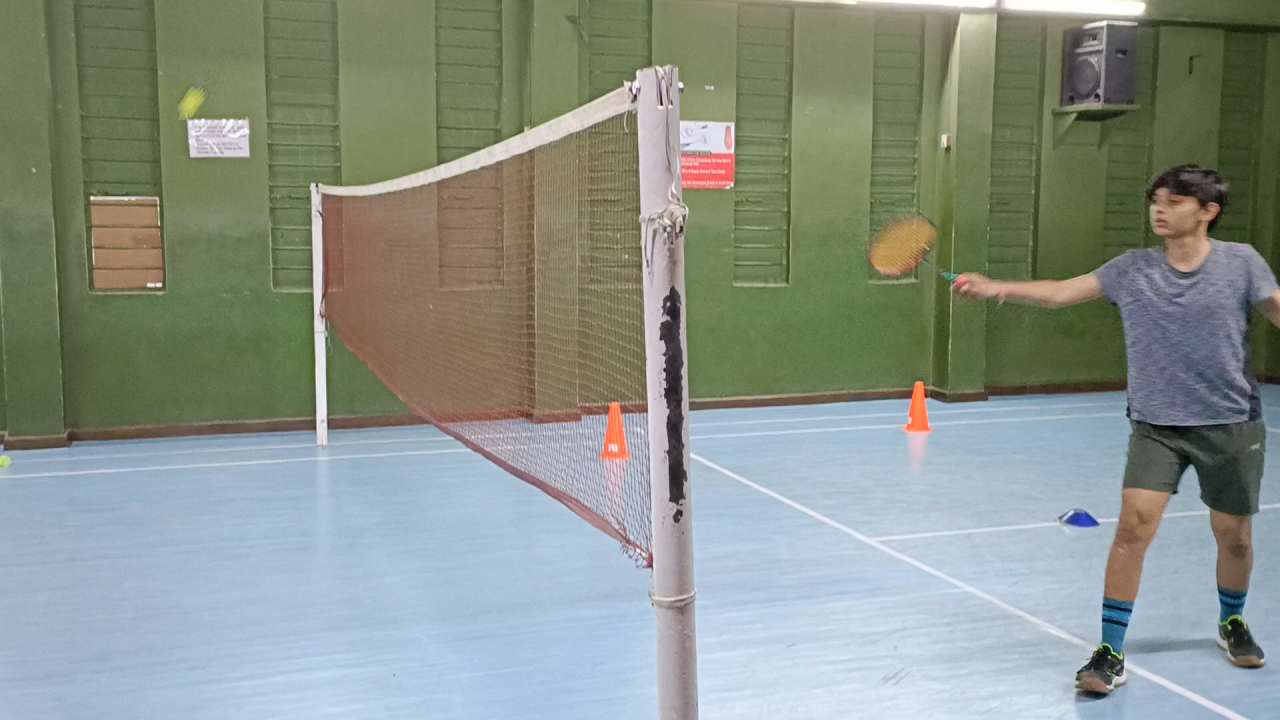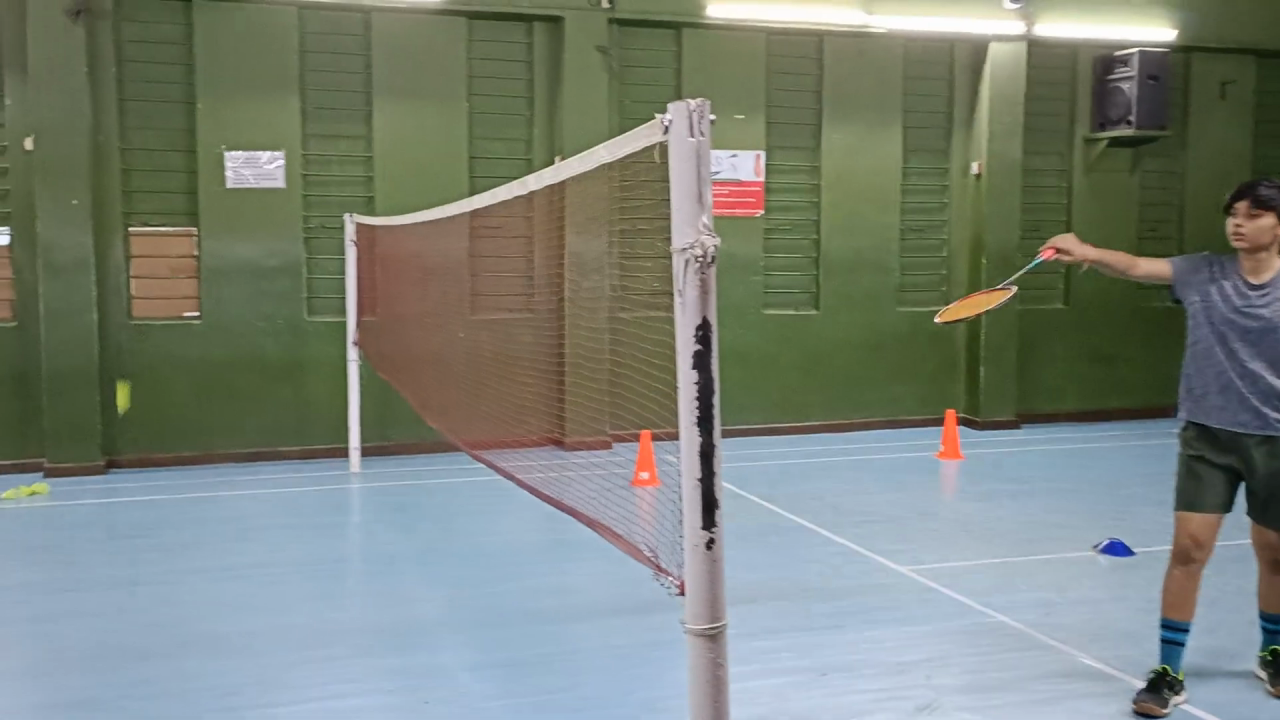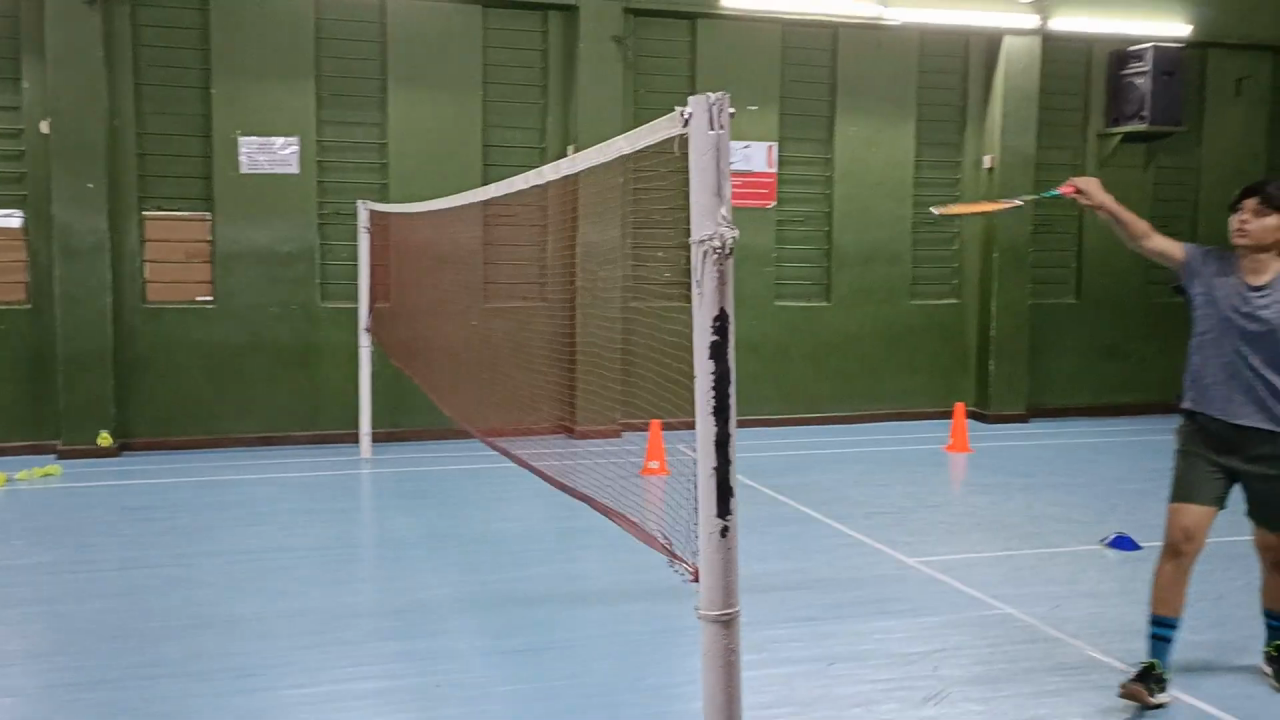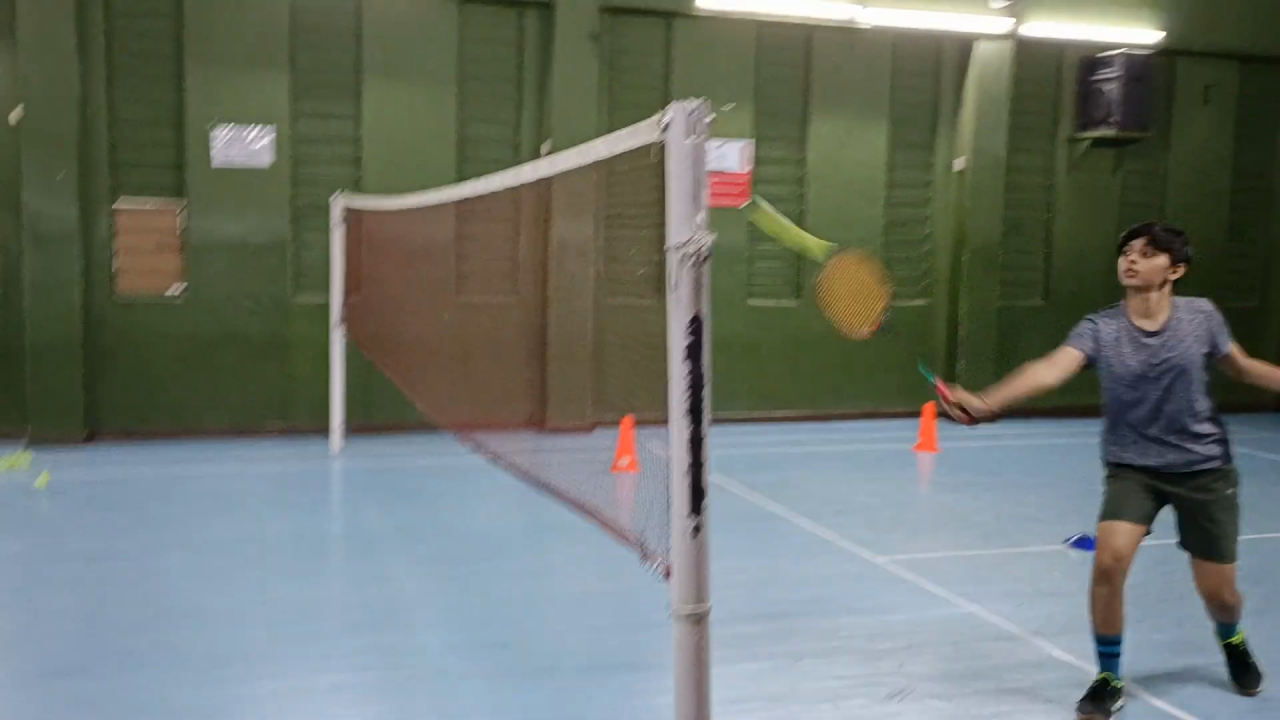
dt=0.4s
person 1, frame 1
right shoulder: (1131, 268)
right elbow: (1060, 292)
right wrist: (995, 287)
left hip: (1231, 423)
right hip: (1156, 423)
left knee: (1235, 536)
right knee: (1133, 527)
left ankle: (1232, 623)
right ankle: (1109, 654)
person 1, frame 2
right shoulder: (1203, 273)
right elbow: (1136, 267)
right wrist: (1086, 253)
right hip: (1208, 434)
right knee: (1189, 549)
right ankle: (1169, 672)
person 1, frame 3
right shoulder: (1204, 266)
right elbow: (1145, 240)
right wrist: (1104, 203)
right hip: (1206, 431)
right knee: (1179, 542)
right ankle: (1156, 667)
person 1, frame 4
left shoulder: (1202, 316)
right shoulder: (1098, 328)
right elbow: (1050, 371)
right wrist: (986, 402)
left hip: (1204, 467)
right hip: (1133, 465)
left knee: (1218, 589)
right knee: (1109, 563)
left ankle: (1232, 642)
right ankle: (1109, 679)
